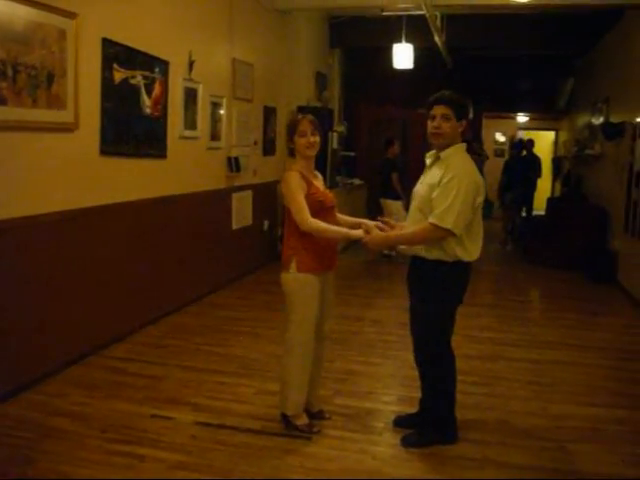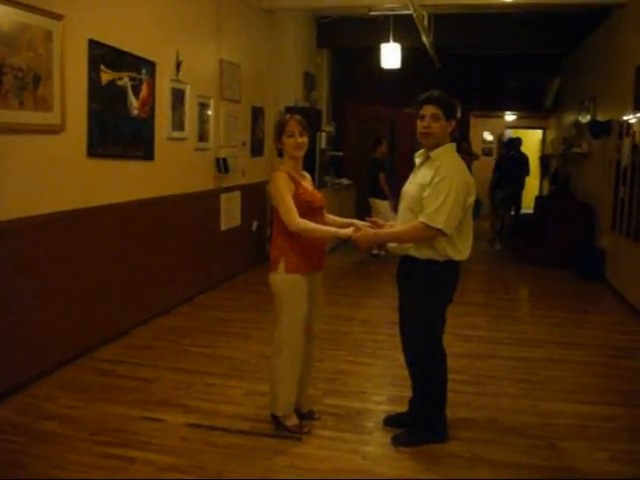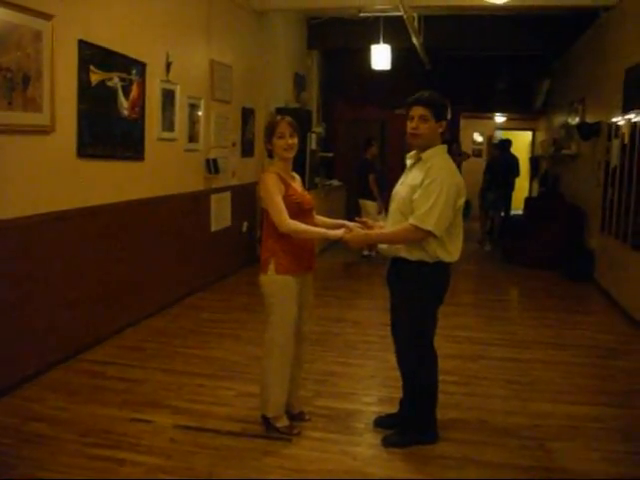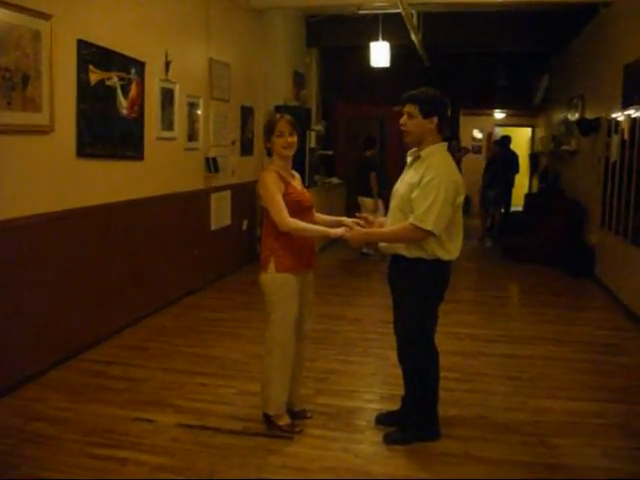
dt=0.2s
person 1, frame 1
left shoulder: (461, 171)
right shoulder: (436, 162)
left elbow: (439, 229)
left wrist: (387, 240)
right wrist: (399, 228)
left hip: (443, 270)
right hip: (426, 265)
left knee: (435, 347)
right knee: (424, 345)
left ankle: (442, 425)
right ankle: (428, 412)
person 1, frame 2
left shoulder: (451, 171)
right shoulder: (424, 161)
left elbow: (429, 228)
left wrist: (378, 237)
right wrist: (389, 227)
left hip: (433, 270)
right hip: (414, 265)
left knee: (426, 347)
right knee: (413, 344)
left ankle: (432, 425)
right ankle: (418, 411)
person 1, frame 3
left shoulder: (441, 173)
right shoulder: (416, 163)
left elbow: (420, 230)
left wrist: (368, 238)
right wrist: (379, 227)
left hip: (424, 272)
right hip: (405, 266)
left knee: (417, 348)
right knee: (405, 345)
left ankle: (422, 426)
right ankle: (409, 412)
person 1, frame 4
left shoulder: (439, 170)
right shoulder: (417, 160)
left elbow: (420, 229)
left wrist: (368, 236)
right wrist: (381, 223)
left hip: (423, 269)
right hip: (407, 264)
left knee: (418, 345)
right knee: (408, 343)
left ankle: (424, 423)
right ankle: (411, 409)
person 2, frame 1
left shoulder: (318, 176)
right shoulder: (292, 177)
left elbow: (330, 216)
right elbow: (306, 222)
left wrist: (361, 222)
right wrist: (351, 234)
left hip: (322, 265)
right hip: (301, 266)
left knee: (317, 335)
right knee: (300, 337)
left ankle: (309, 401)
right ankle: (292, 410)
person 2, frame 2
left shoulder: (306, 176)
right shoulder: (280, 178)
left elbow: (319, 216)
right elbow: (294, 223)
left wrist: (351, 222)
right wrist: (340, 233)
left hip: (311, 265)
right hip: (290, 267)
left knee: (307, 336)
right knee: (290, 338)
left ankle: (299, 401)
right ankle: (282, 410)
person 2, frame 3
left shoulder: (296, 178)
right shoulder: (270, 179)
left elbow: (308, 218)
right elbow: (284, 224)
left wrist: (341, 223)
right wrist: (331, 234)
left hip: (301, 266)
right hip: (280, 268)
left knee: (297, 337)
right knee: (280, 339)
left ankle: (289, 403)
right ankle: (272, 412)
person 2, frame 4
left shoulder: (295, 175)
right shoulder: (269, 177)
left elbow: (308, 215)
right elbow: (284, 222)
left wrist: (340, 220)
right wrist: (331, 233)
left hip: (301, 264)
right hip: (280, 266)
left knee: (298, 335)
right knee: (281, 337)
left ankle: (290, 400)
right ankle: (274, 410)
